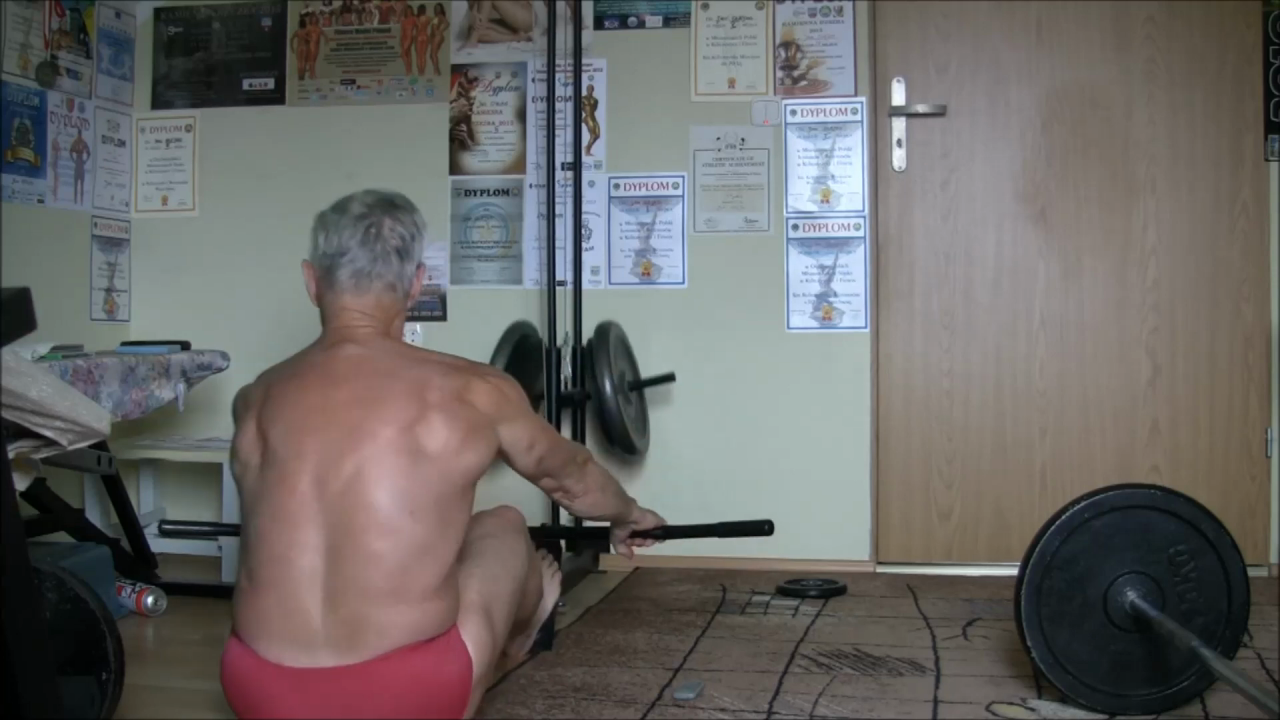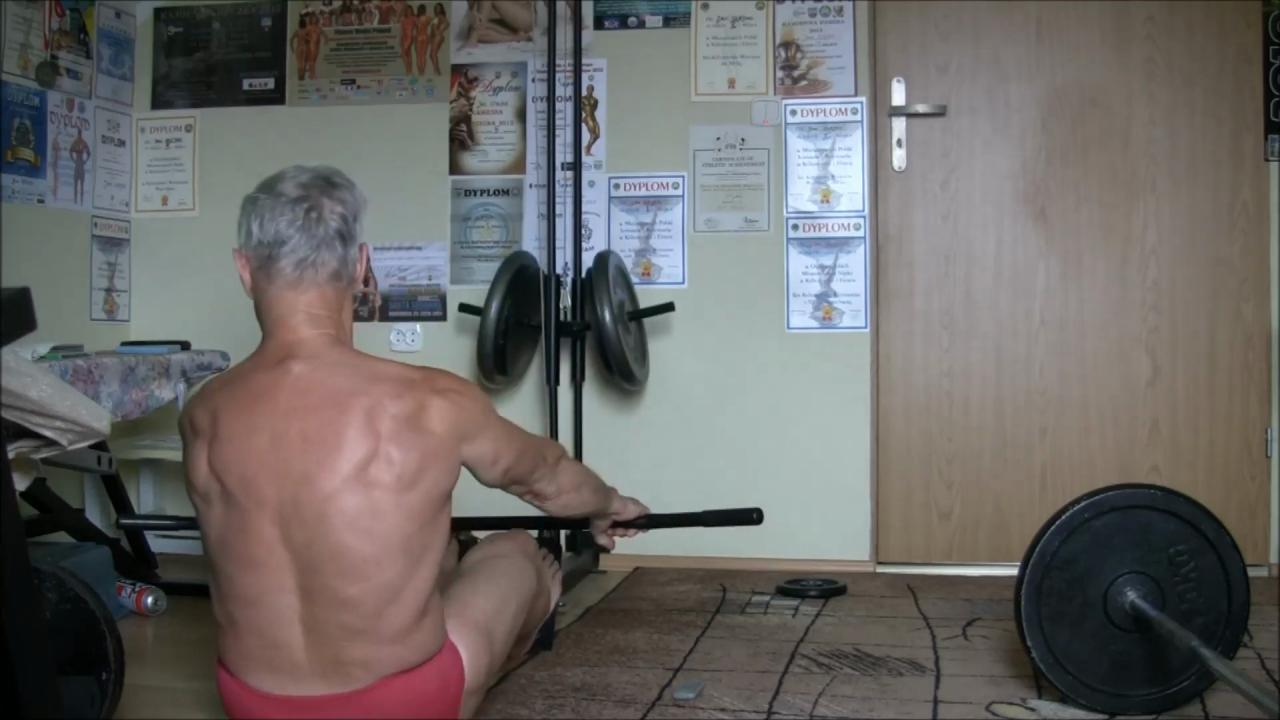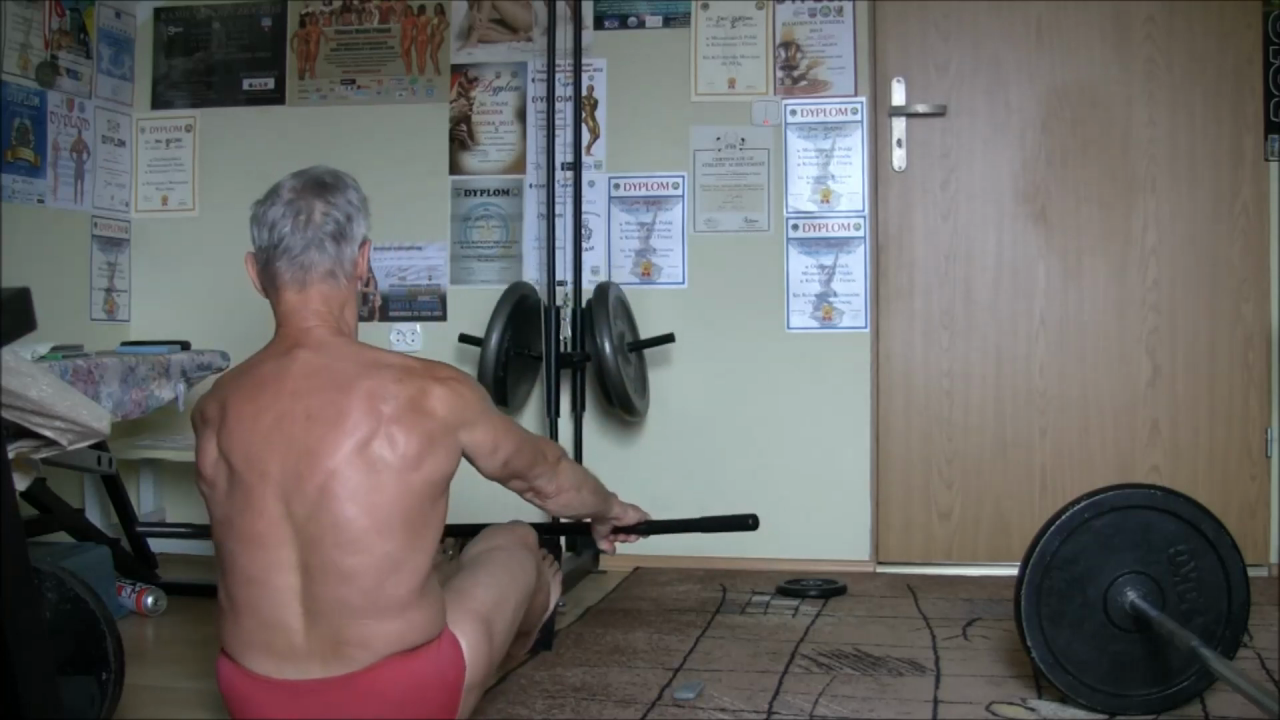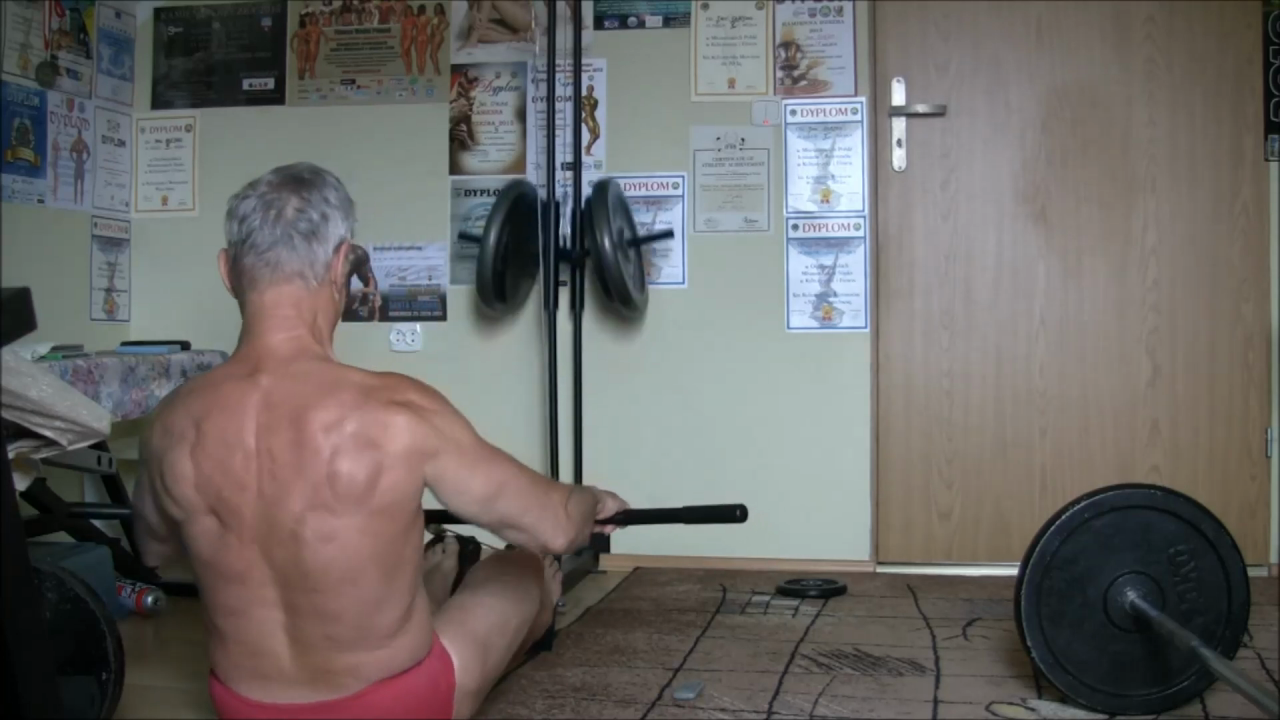
dt=0.5s
person 1, frame 1
left shoulder: (255, 400)
right shoulder: (471, 391)
right elbow: (571, 475)
right wrist: (629, 515)
right knee: (504, 527)
right ankle: (514, 640)
person 1, frame 2
left shoulder: (203, 416)
right shoulder: (430, 404)
right elbow: (545, 475)
right wrist: (610, 505)
right knee: (515, 552)
right ankle: (518, 633)
person 1, frame 3
left shoulder: (215, 408)
right shoulder: (429, 392)
right elbow: (543, 474)
right wrist: (608, 510)
right knee: (514, 545)
right ankle: (510, 645)
person 1, frame 4
left shoulder: (174, 423)
right shoulder: (395, 412)
left elbow: (156, 545)
right elbow: (554, 525)
right wrist: (591, 501)
right knee: (527, 572)
